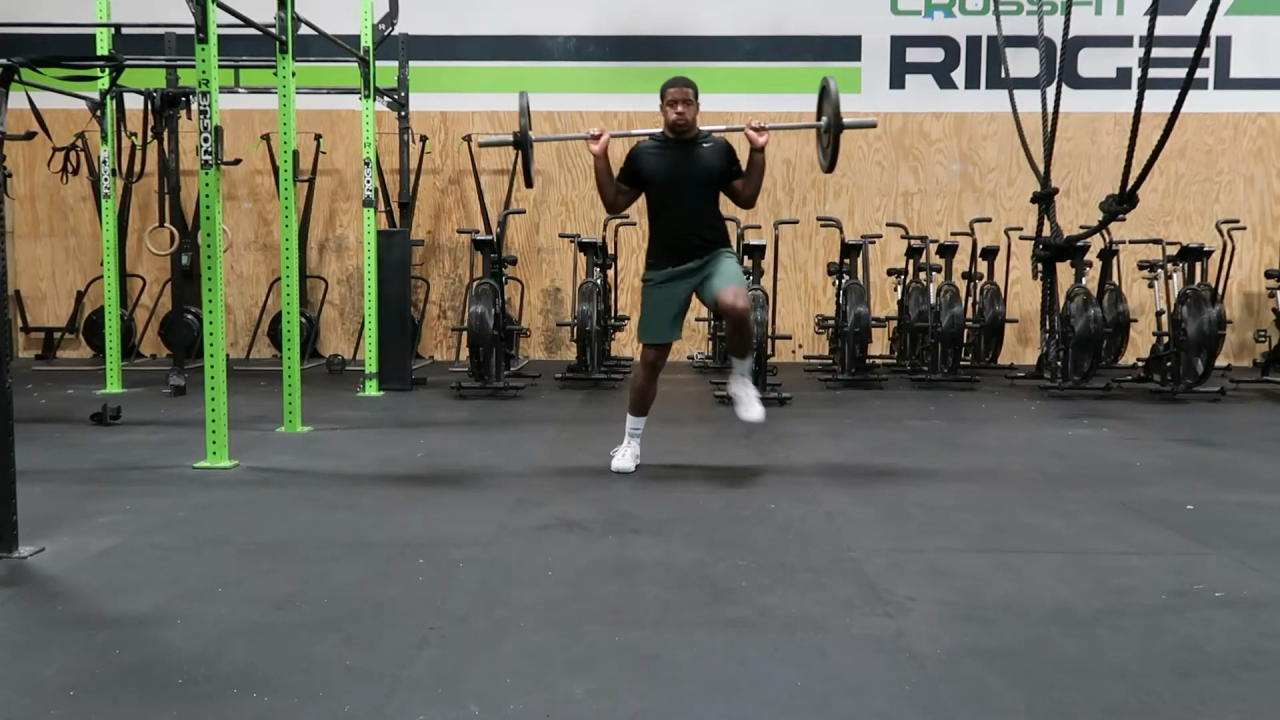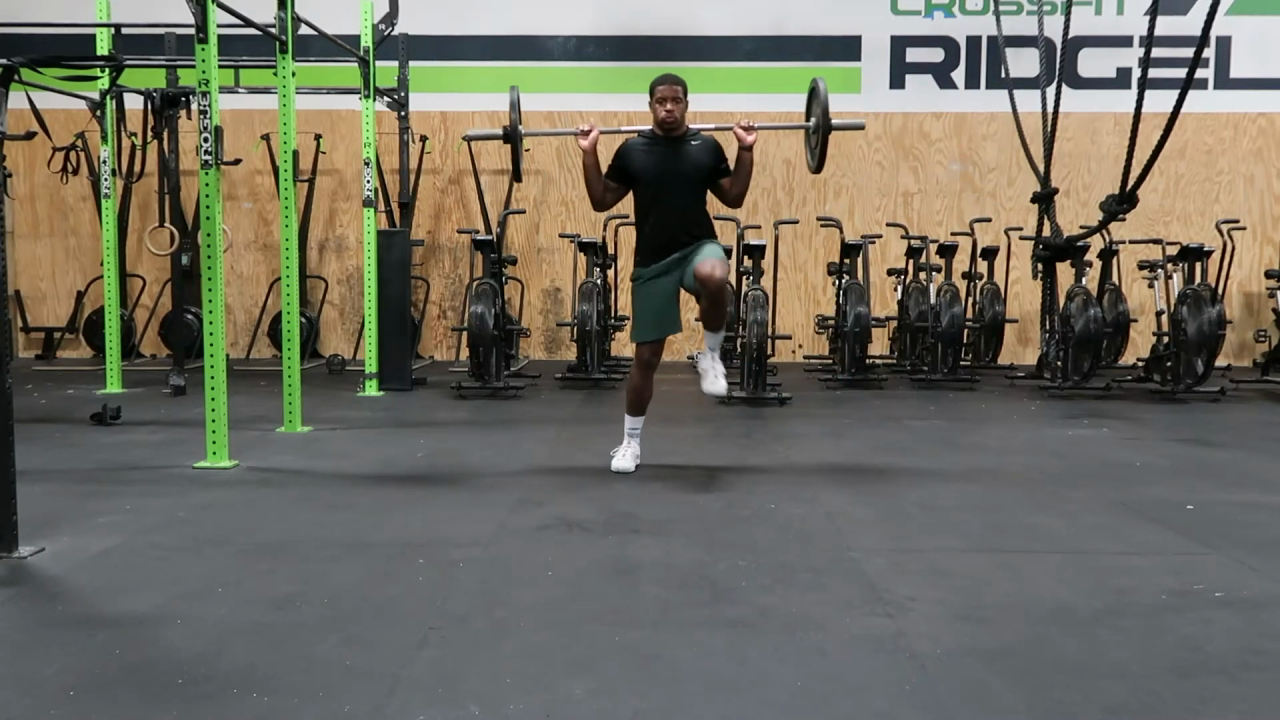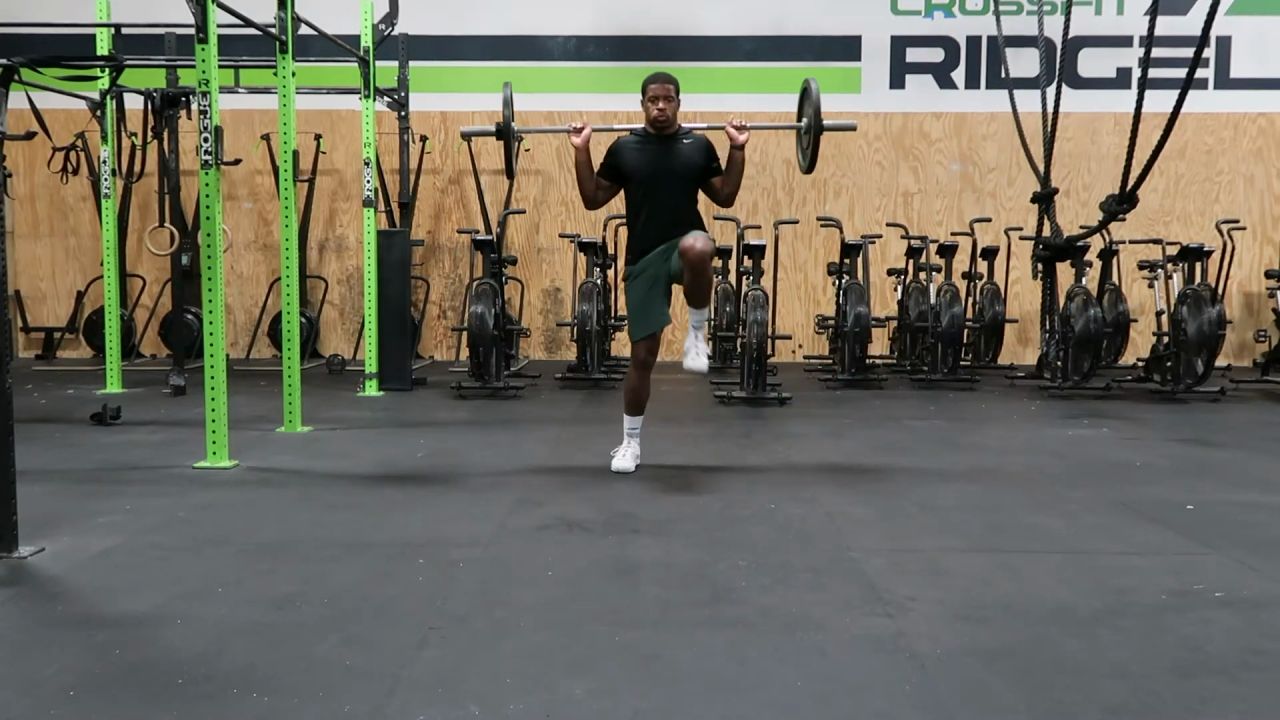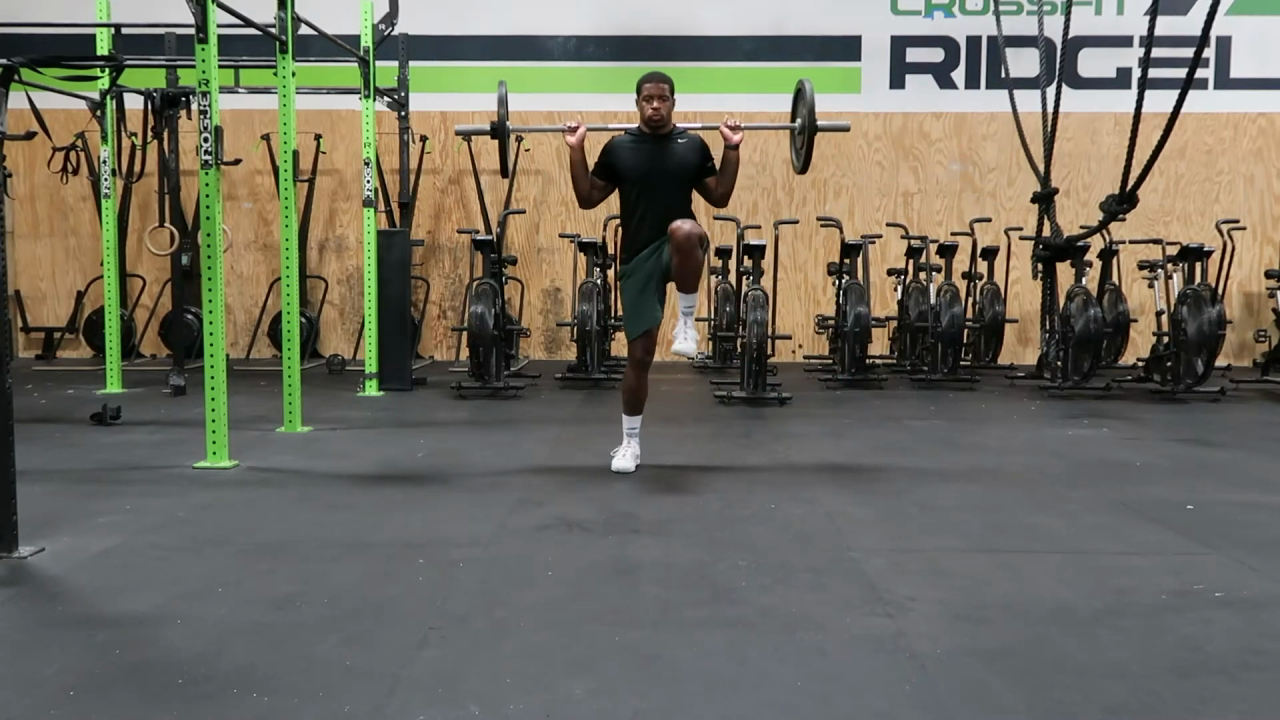
dt=0.1s
person 1, frame 1
left shoulder: (718, 148)
right shoulder: (643, 152)
left elbow: (747, 200)
right elbow: (614, 204)
left wrist: (757, 152)
right wrist: (600, 157)
left hip: (714, 256)
right hip: (664, 268)
left knee: (736, 307)
right knee: (653, 358)
left ankle: (741, 380)
right ankle: (631, 442)
person 1, frame 2
left shoulder: (706, 146)
right shoulder: (632, 149)
left elbow: (734, 198)
right elbow: (601, 201)
left wrist: (745, 150)
right wrist: (589, 153)
left hip: (697, 250)
right hip: (652, 263)
left knee: (714, 278)
right knee: (646, 356)
left ankle: (711, 354)
right ankle: (630, 442)
person 1, frame 3
left shoulder: (698, 145)
right shoulder: (624, 148)
left elbow: (725, 197)
right elbow: (593, 199)
left wrist: (737, 148)
right wrist: (581, 150)
left hip: (685, 246)
right hip: (642, 260)
left knee: (697, 247)
right knee: (642, 355)
left ankle: (697, 335)
right ankle: (631, 442)
person 1, frame 4
left shoulder: (692, 145)
right shoulder: (618, 147)
left elbow: (719, 198)
right elbow: (587, 199)
left wrist: (731, 148)
right wrist: (576, 150)
left hip: (680, 249)
right hip: (637, 258)
left knee: (684, 231)
right knee: (640, 353)
left ankle: (686, 322)
right ankle: (630, 442)
